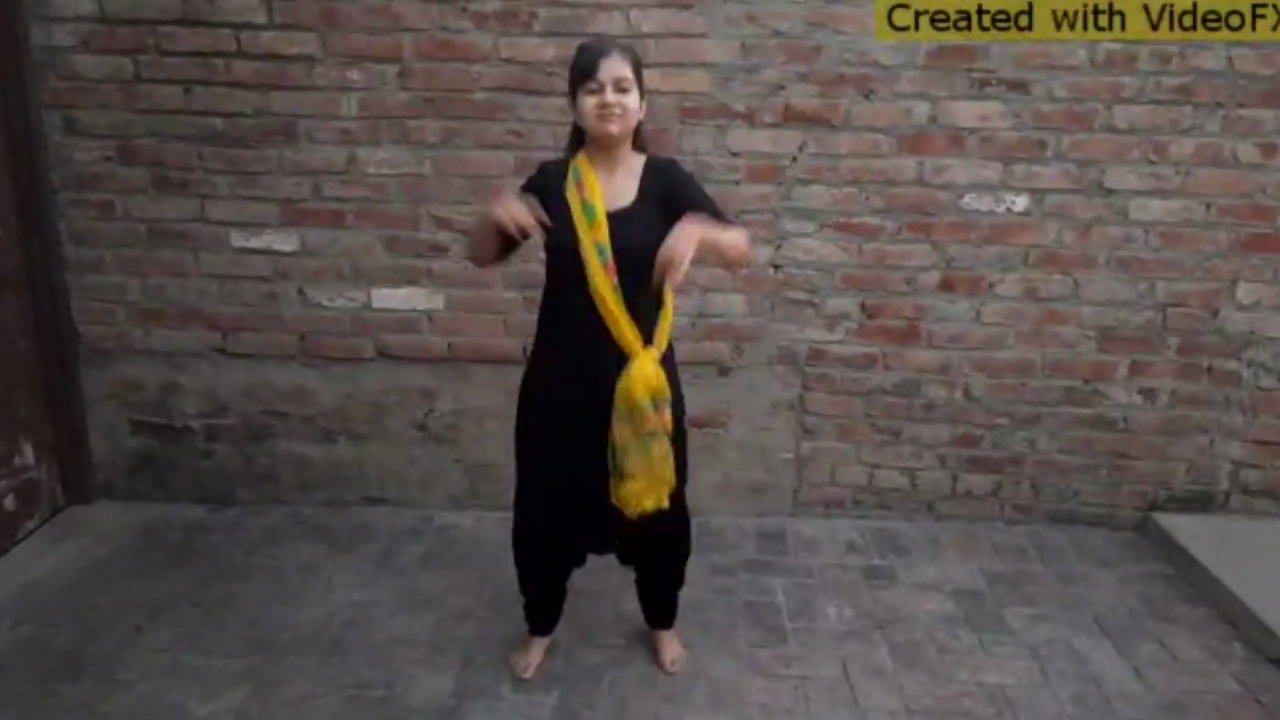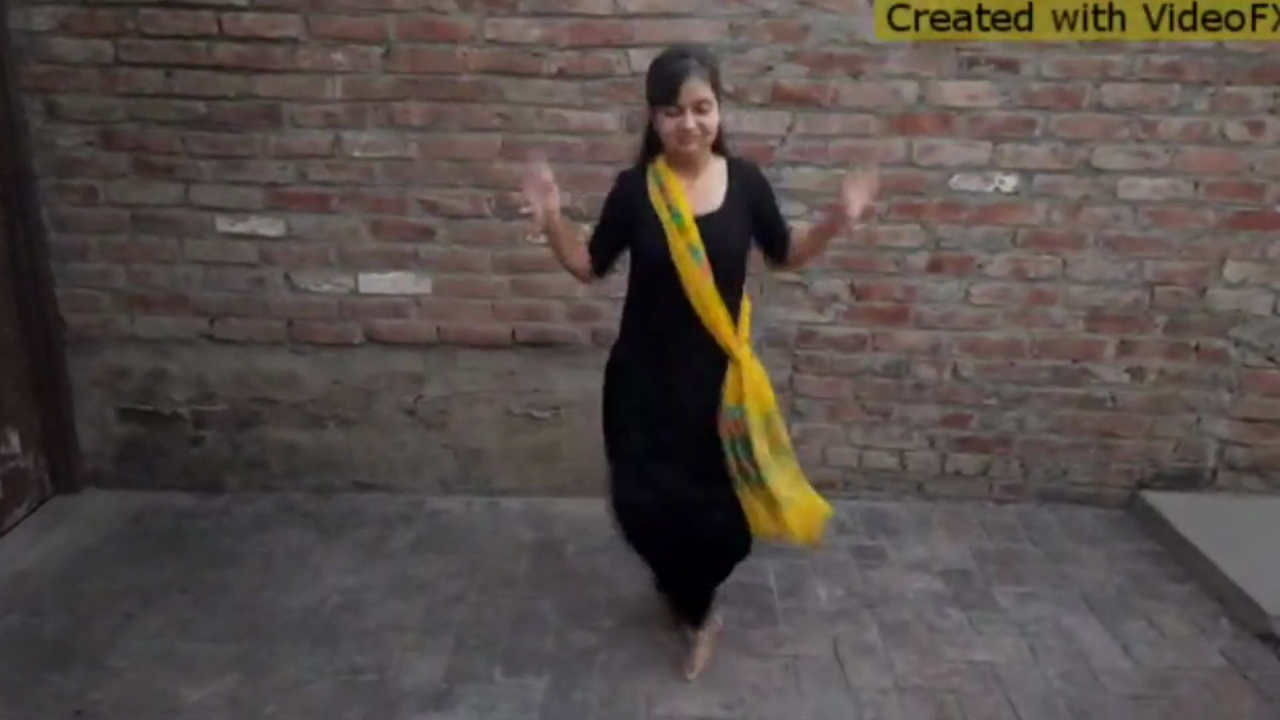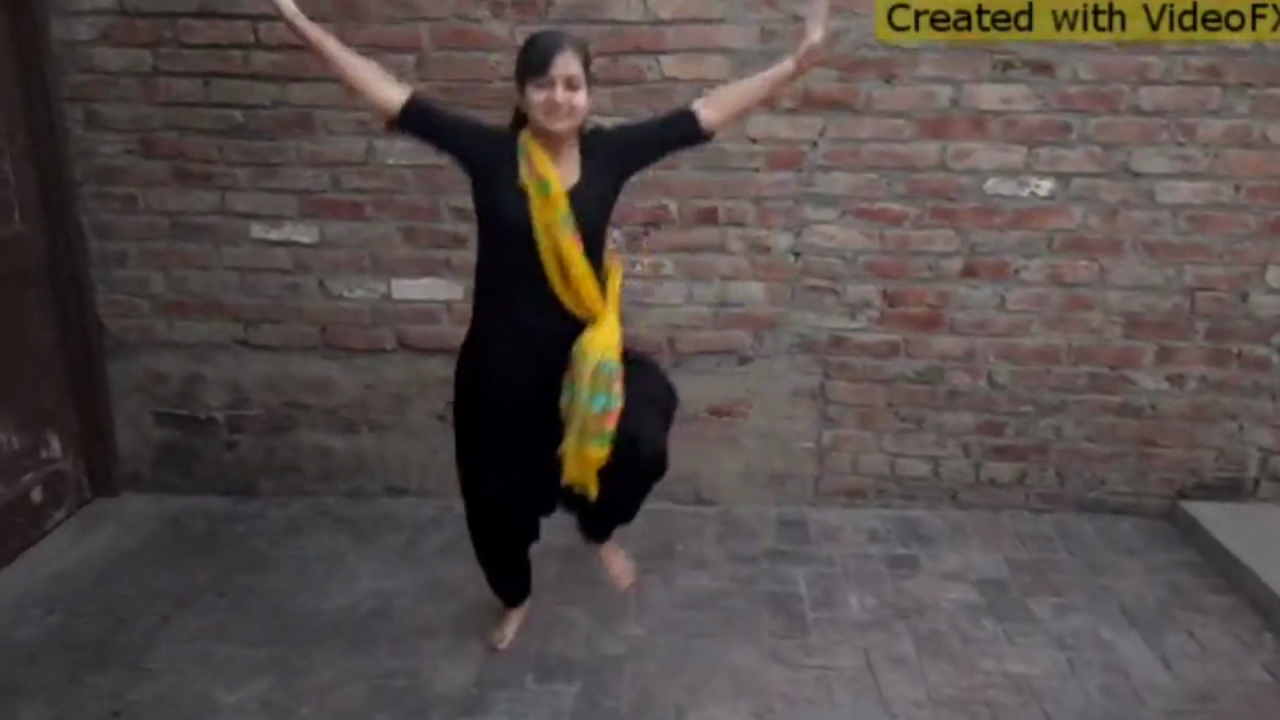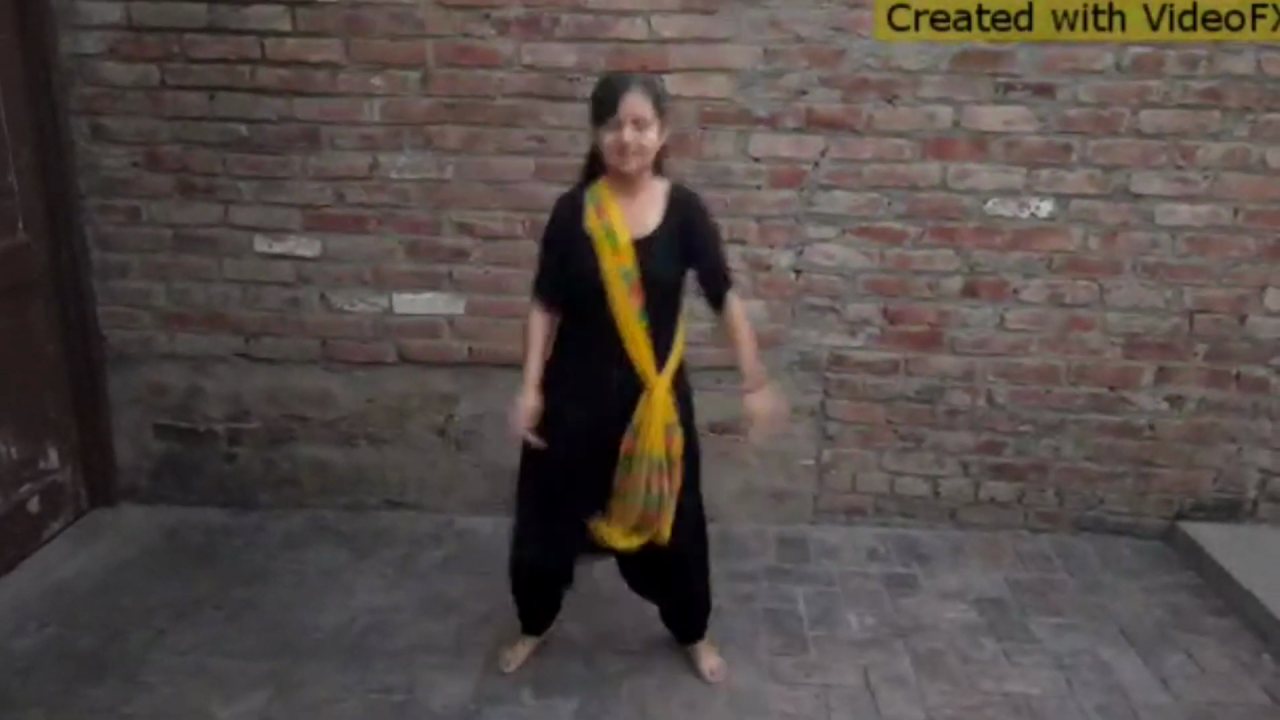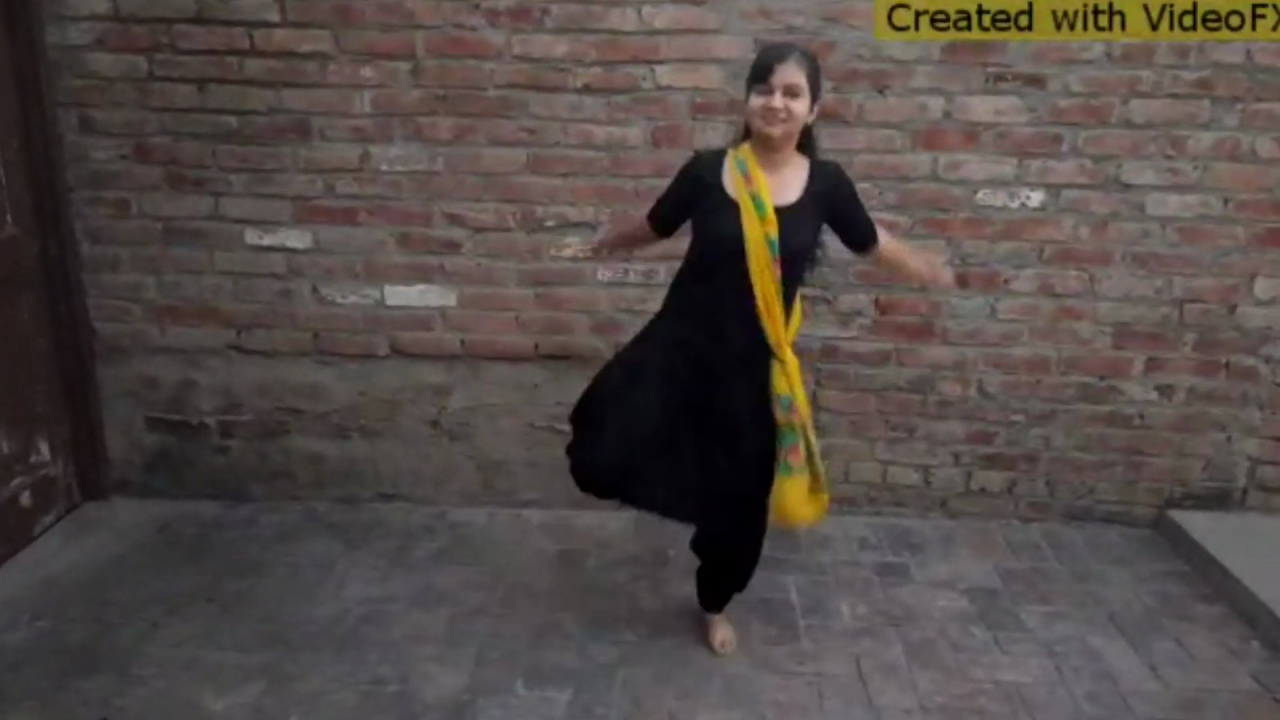
dt=1s
person 1, frame 1
left shoulder: (666, 179)
right shoulder: (550, 182)
left elbow: (741, 249)
right elbow: (485, 255)
left wrist: (698, 234)
right wrist: (497, 218)
left hip: (642, 376)
right hip: (560, 377)
left knee: (655, 505)
right knee: (546, 509)
left ankle: (662, 622)
right ankle: (540, 628)
person 1, frame 2
left shoulder: (746, 181)
right shoulder: (633, 188)
left elbow: (786, 254)
right elbow: (590, 267)
left wrist: (842, 217)
right wrist: (551, 220)
left hip: (721, 375)
right hip: (646, 373)
left knee: (723, 508)
right knee: (656, 509)
left ankle: (696, 610)
right ankle: (691, 608)
person 1, frame 3
left shoulder: (610, 151)
right shoulder: (489, 151)
left elbow: (705, 113)
right elbow: (394, 99)
left wrist: (798, 60)
left hip: (584, 344)
right hip: (501, 355)
left knee: (639, 441)
right knee: (498, 491)
left ankle: (600, 527)
right ankle: (514, 599)
person 1, frame 4
left shoulder: (685, 208)
right shoulder: (572, 211)
left elbow: (724, 298)
right elbow: (544, 305)
left wrist: (755, 382)
right wrist: (530, 387)
left hip: (655, 395)
right hip: (577, 392)
left knee: (670, 527)
right knee: (549, 522)
left ankle: (695, 635)
right ankle: (534, 626)
person 1, frame 5
left shoulder: (826, 183)
right shoulder: (706, 171)
left elbow: (865, 239)
right elbow: (657, 223)
left wrist: (919, 266)
right wrist: (609, 243)
left hip: (754, 364)
right hip: (679, 345)
left knee: (739, 496)
right knee: (610, 451)
left ankle: (716, 605)
